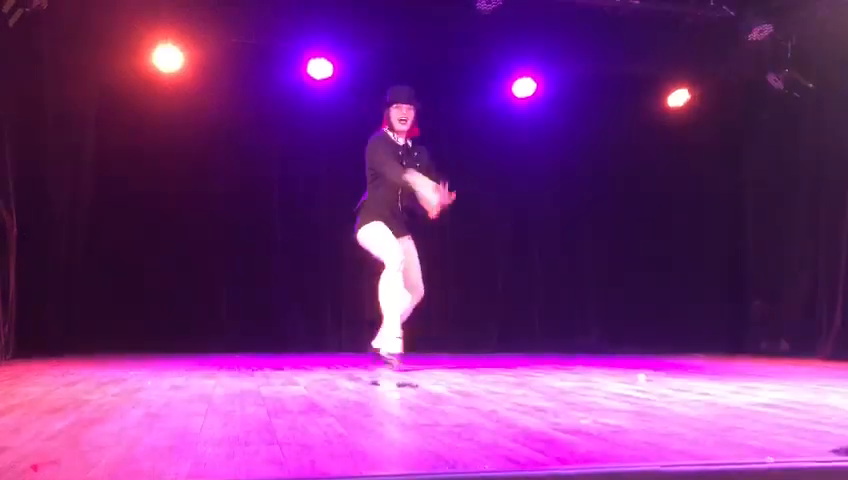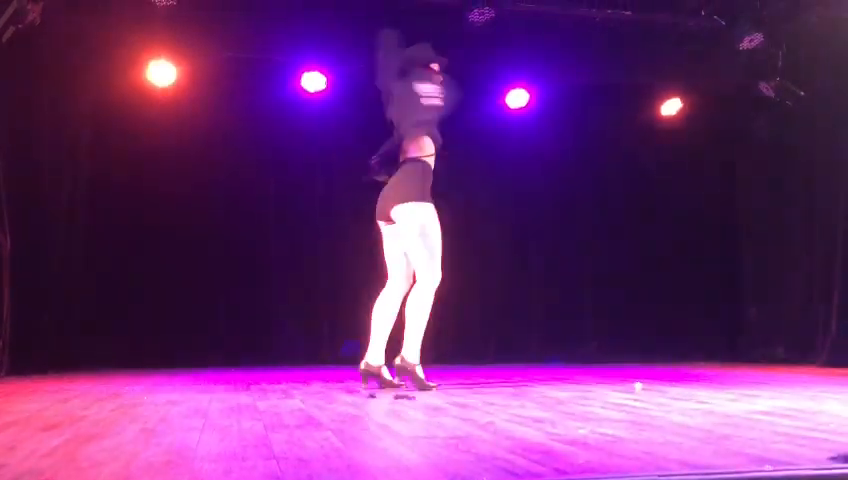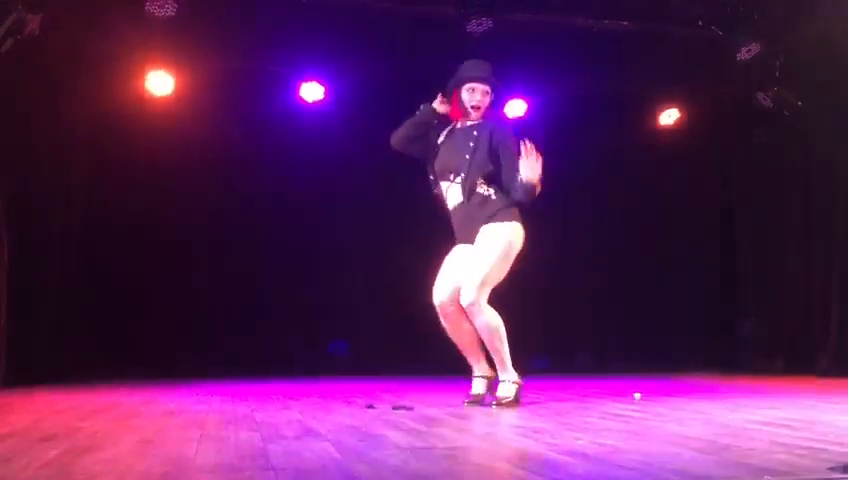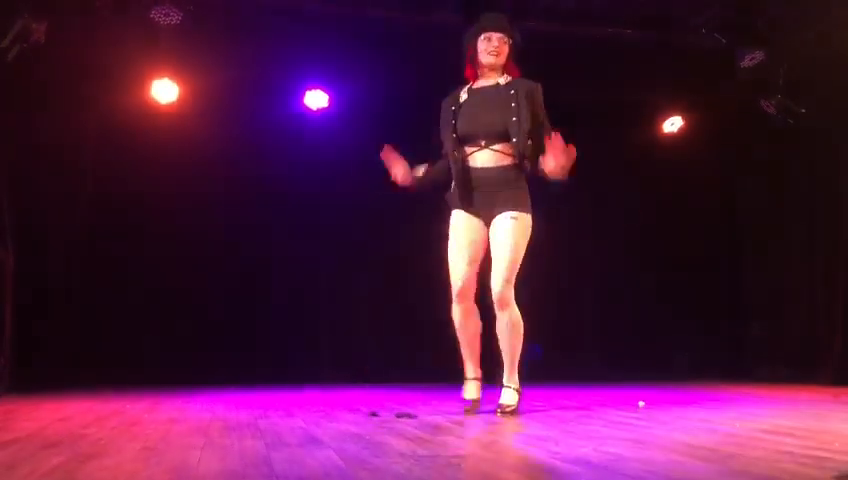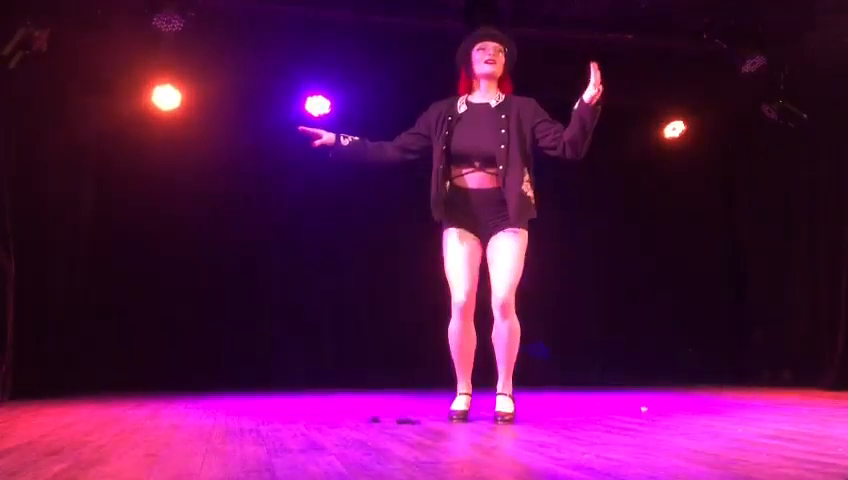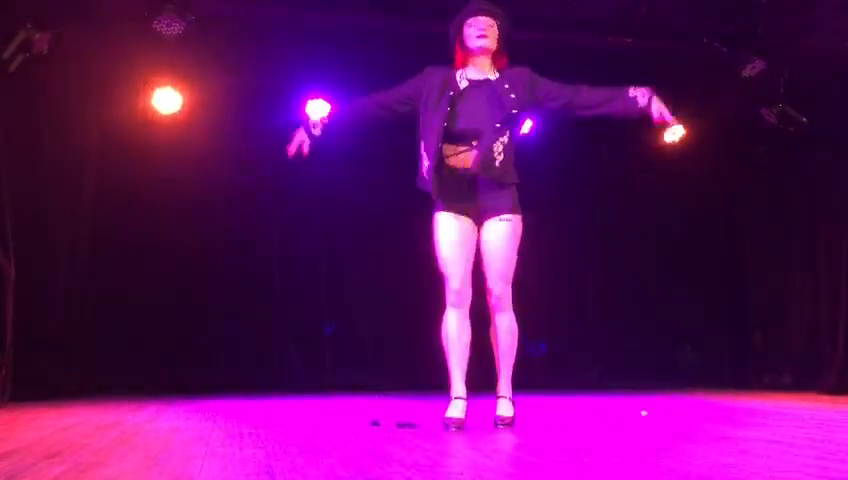
dt=0.7s
person 1, frame 1
left shoulder: (415, 150)
right shoulder: (379, 141)
left elbow: (432, 179)
right elbow: (391, 170)
left wrist: (440, 195)
right wrist: (422, 185)
left hip: (398, 224)
right hip: (373, 220)
left knee: (415, 291)
right knee: (395, 261)
left ankle: (379, 343)
right ankle: (392, 338)
person 1, frame 2
right shoulder: (406, 91)
right elbow: (388, 43)
left hip: (394, 199)
right hip: (411, 194)
left knee: (397, 284)
right knee: (430, 276)
left ankle: (374, 360)
right ankle: (409, 358)
person 1, frame 3
left shoulder: (496, 129)
right shoulder: (442, 133)
left elbow: (514, 187)
right elbow: (398, 142)
left wrist: (529, 179)
right wrist: (434, 110)
left hip: (498, 222)
right hip: (466, 233)
left knee: (471, 297)
right knee: (443, 300)
left ankle: (508, 377)
right ankle: (481, 372)
person 1, frame 4
left shoulder: (526, 92)
right shoulder: (456, 100)
left elbow: (540, 149)
right elbow: (451, 161)
left wrist: (551, 165)
right wrist: (413, 176)
left hip: (510, 197)
right hip: (467, 201)
left knee: (501, 293)
right knee: (461, 291)
left ankle: (510, 385)
right ankle: (473, 377)
person 1, frame 5
left shoulder: (522, 109)
right shoulder: (444, 112)
left elbow: (568, 148)
right elbow: (396, 150)
left wrist: (588, 104)
right wrist: (340, 141)
left hip: (507, 217)
right hip: (460, 217)
left knee: (503, 302)
right knee: (462, 304)
left ankle: (504, 391)
right ankle: (463, 391)
person 1, frame 6
left shoulder: (516, 81)
right shoulder: (436, 80)
left elbow: (577, 98)
right elbow: (381, 103)
left wrist: (639, 99)
right wrist: (319, 123)
left hip: (498, 199)
right hip: (452, 200)
left knee: (499, 298)
right knee: (457, 294)
left ankle: (504, 395)
right ankle: (457, 396)
